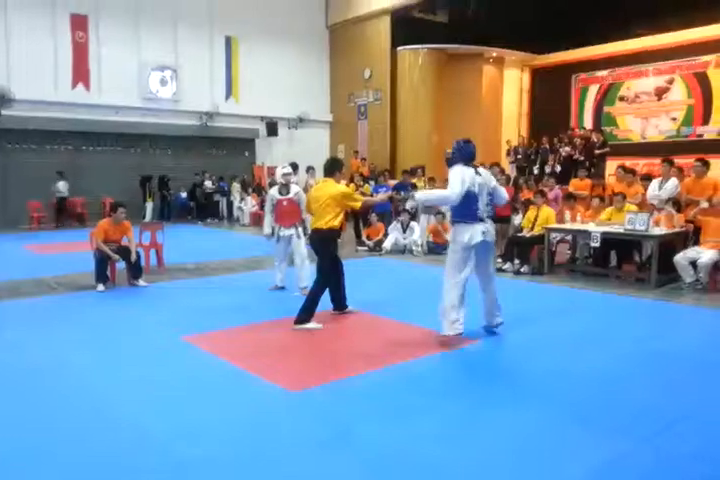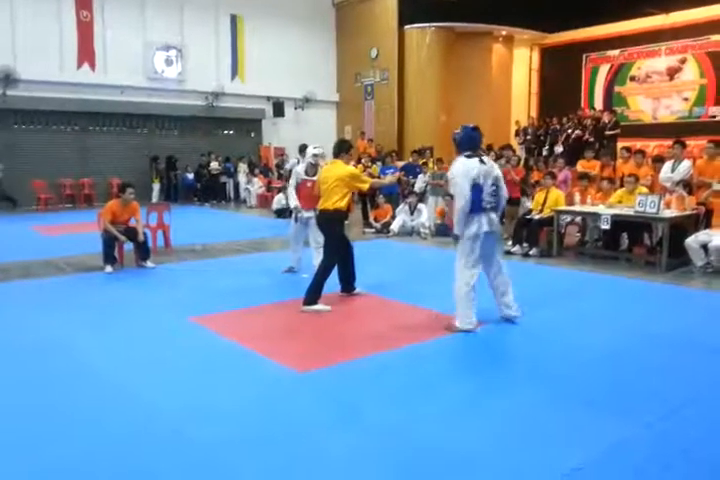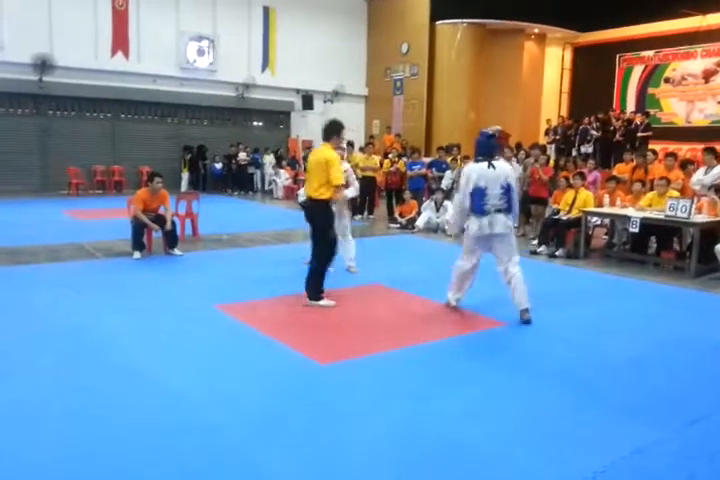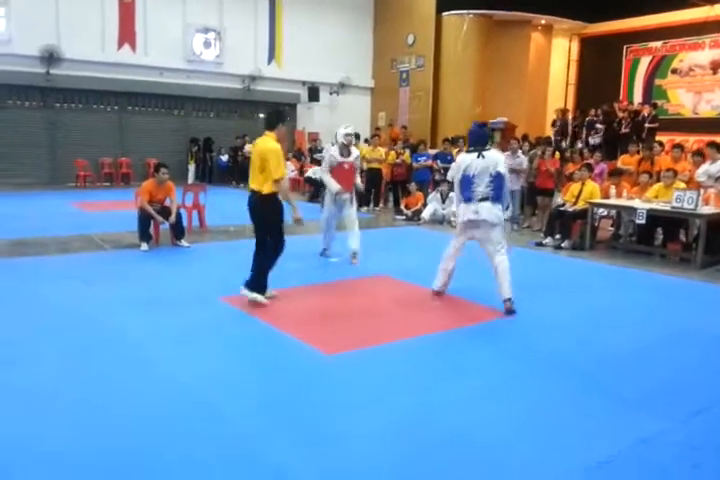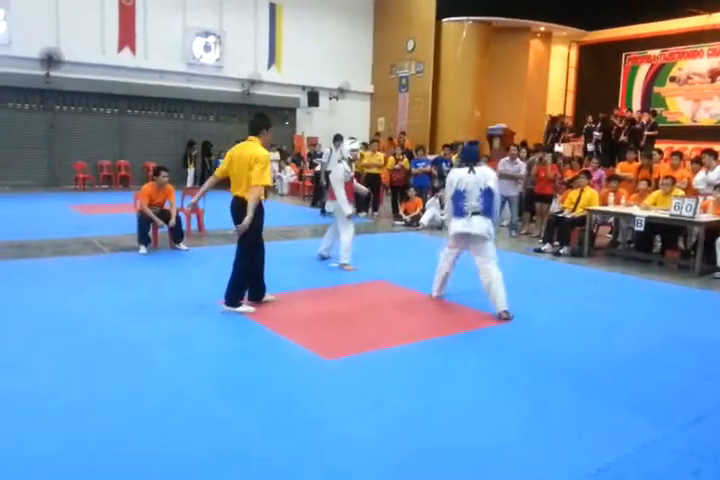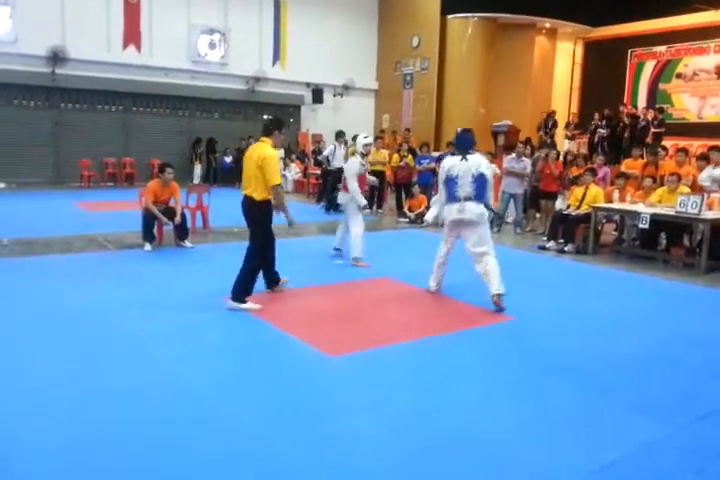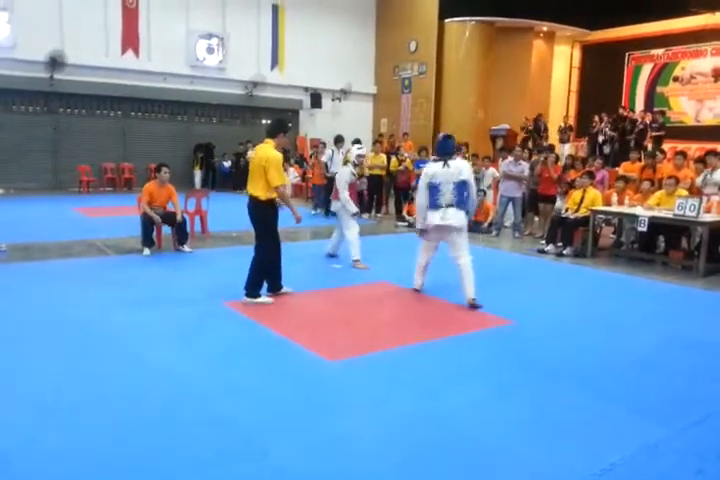
dt=0.7s
person 1, frame 1
left shoulder: (458, 171)
right shoulder: (485, 174)
left elbow: (453, 196)
right elbow: (502, 198)
left wrist: (421, 196)
left hip: (464, 232)
right hip: (486, 231)
left knee: (454, 280)
right knee: (486, 279)
left ankle: (453, 327)
right ankle: (493, 320)
person 1, frame 2
left shoulder: (461, 164)
right shoulder: (490, 163)
left elbow: (463, 199)
right elbow: (503, 194)
left wrist: (457, 228)
left hip: (472, 224)
right hip: (491, 222)
left knee: (465, 270)
right knee: (495, 268)
left ankle: (465, 321)
right ankle: (510, 310)
person 1, frame 3
left shoulder: (470, 169)
right shoulder: (506, 168)
left elbow: (461, 201)
right elbow: (513, 199)
left wrist: (455, 225)
right wrist: (509, 221)
left hip: (478, 224)
right hip: (502, 223)
left knee: (466, 263)
right knee: (511, 267)
left ankle: (453, 300)
right ankle: (524, 310)
person 1, frame 4
left shoulder: (461, 160)
right shoulder: (498, 157)
left elbow: (458, 189)
right elbow: (504, 188)
right wrist: (502, 208)
left hip: (468, 211)
right hip: (491, 211)
left knee: (454, 249)
right knee: (499, 255)
left ankle: (439, 286)
right ankle: (507, 300)
person 1, frame 5
left shoulder: (453, 175)
right shoulder: (490, 174)
left elbow: (449, 204)
right elbow: (495, 204)
right wrist: (492, 225)
left hip: (458, 225)
right hip: (481, 225)
left knee: (447, 261)
right knee: (489, 267)
left ankle: (436, 292)
right ankle: (502, 309)
person 1, frame 6
left shoulder: (446, 163)
right shoulder: (482, 161)
left elbow: (442, 192)
right elbow: (488, 190)
left wrist: (443, 212)
right wrist: (486, 208)
left hip: (452, 211)
right hip: (475, 211)
left knee: (445, 250)
right knee: (485, 253)
left ankle: (434, 285)
right ankle: (496, 294)
person 1, frame 7
left shoulder: (429, 169)
right shoulder: (464, 166)
left elbow: (421, 199)
right elbow: (472, 195)
left wrist: (420, 224)
right wrist: (468, 214)
left hip: (434, 217)
right hip: (456, 216)
left knee: (426, 251)
right knee: (462, 257)
left ankle: (417, 284)
right ankle: (470, 297)
person 2, frame 1
left shoulder: (314, 189)
right shoulder: (340, 190)
left elbow: (310, 210)
right elbow: (362, 201)
right wrist: (379, 199)
left hip: (316, 234)
right hip: (327, 236)
left knee: (336, 269)
right knee: (323, 278)
left ankle: (340, 305)
right ankle: (302, 319)
person 2, frame 2
left shoulder: (324, 170)
right shoulder: (349, 171)
right elbow: (370, 183)
right wrist: (387, 181)
left hip: (324, 215)
right hip: (333, 217)
left knee: (345, 249)
right knee: (330, 259)
left ankle: (348, 287)
right ankle: (310, 301)
person 2, frame 3
left shoulder: (315, 153)
right shoulder: (332, 156)
right elbow: (337, 187)
left hip: (311, 204)
right hip: (320, 207)
left knee: (326, 248)
right knee: (324, 251)
left ankle: (313, 286)
right ankle: (314, 296)
person 2, frame 4
left shoulder: (258, 143)
right shoulder: (274, 147)
right elbow: (280, 181)
right wrist: (294, 209)
left hip: (255, 198)
right hip: (267, 201)
left knee: (263, 245)
right knee: (276, 245)
left ankle: (257, 288)
right ankle: (252, 286)
person 2, frame 5
left shoulder: (237, 149)
right shoulder: (261, 154)
left elbow: (216, 176)
right elbow: (256, 187)
left wrist: (197, 197)
right wrist: (250, 216)
left hip: (237, 203)
right hip: (249, 207)
left knee: (255, 250)
right knee: (246, 253)
left ankle: (257, 293)
right ankle: (232, 301)
person 2, frame 6
left shoulder: (253, 149)
right shoulder: (269, 153)
right elbow: (275, 188)
left wrist: (273, 204)
right wrist: (287, 214)
left hip: (249, 201)
right hip: (259, 205)
left knee: (267, 243)
right knee: (256, 251)
left ankle: (273, 281)
right ankle: (238, 297)
person 2, frame 7
left shoulder: (259, 149)
right shoulder: (273, 155)
right elbow: (280, 189)
left wrist: (275, 201)
right wrist: (294, 211)
left hip: (255, 202)
right hip: (264, 205)
left knee: (272, 246)
right knee: (264, 249)
left ankle: (275, 286)
right ankle: (252, 293)
person 3, frame 1
left shoulder: (297, 191)
right shoulder: (272, 193)
left elbow: (305, 210)
right elbow: (268, 212)
right wrist: (267, 230)
left hip: (295, 229)
right hip: (280, 230)
left knee: (301, 256)
right knee: (280, 258)
left ankle: (304, 286)
right ankle: (279, 283)
person 3, frame 2
right shoulder: (298, 170)
right elbow: (291, 188)
right wrist: (294, 204)
left hip: (315, 212)
right hip: (299, 211)
left knee: (317, 242)
right knee: (295, 239)
right ankle: (294, 265)
person 3, frame 3
left shoulder: (346, 168)
left elbow: (355, 187)
left wrist: (345, 194)
left hip: (340, 206)
left knee: (345, 235)
left ankle: (350, 263)
person 3, frame 4
left shoulder: (356, 154)
right shoulder: (332, 153)
right elbow: (324, 172)
left wrist: (358, 182)
right wrist: (334, 187)
left hip: (349, 194)
right hip: (334, 194)
left knee: (352, 222)
right knee: (328, 221)
left ankle: (354, 252)
right ankle: (326, 247)
person 3, frame 5
left shoulder: (349, 166)
right shoulder: (340, 168)
right elbow: (339, 190)
left wrist: (362, 189)
right wrist: (347, 210)
left hip: (344, 203)
right hip: (338, 203)
left knee: (336, 228)
right knee: (347, 231)
left ankle: (323, 252)
right ankle: (344, 262)
person 3, frame 6
left shoulder: (362, 160)
right shoulder: (354, 162)
left elbow: (362, 177)
right elbow: (352, 184)
left wrist: (371, 179)
right wrist: (362, 201)
left hip: (353, 196)
right hip: (351, 196)
left knee: (347, 222)
right knee: (357, 225)
left ankle: (338, 246)
right ankle: (356, 257)
person 3, frame 7
left shoulder: (352, 170)
right shoulder: (345, 171)
right elbow: (343, 193)
right wrist: (353, 209)
left hip: (345, 205)
right hip: (343, 205)
left knee: (341, 229)
right knee: (352, 230)
left ankle: (331, 251)
right ankle: (356, 260)
